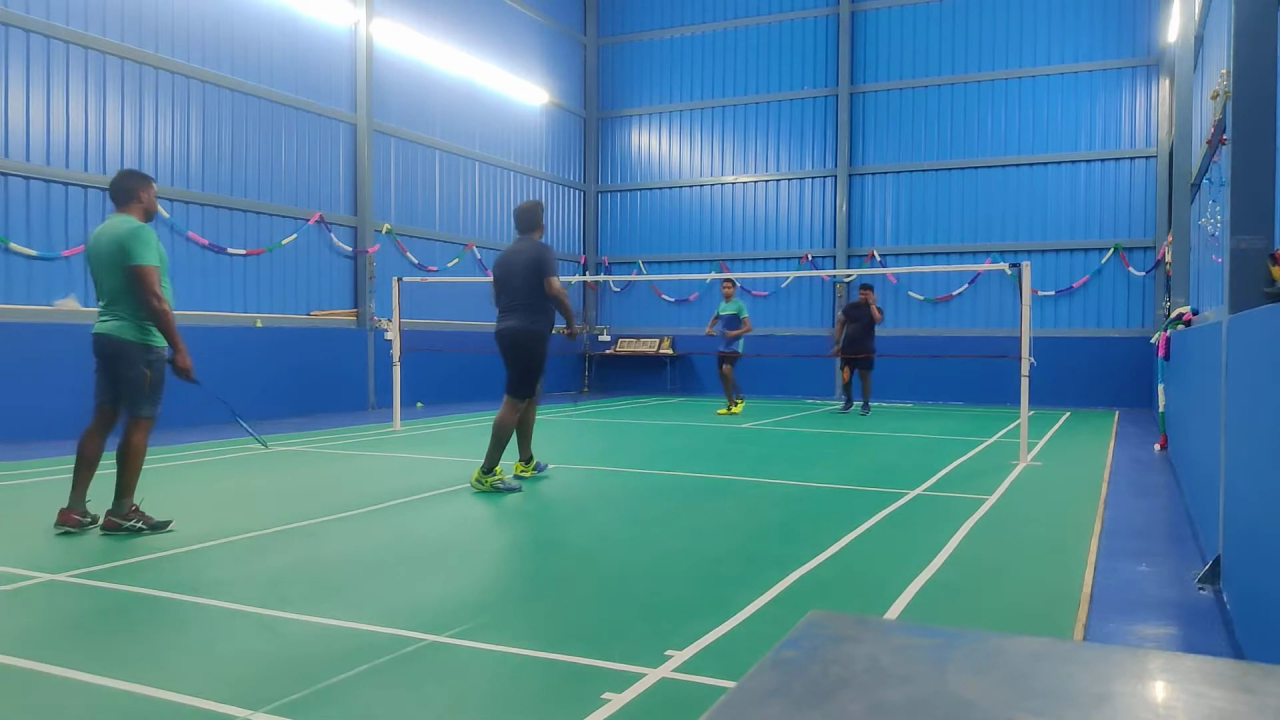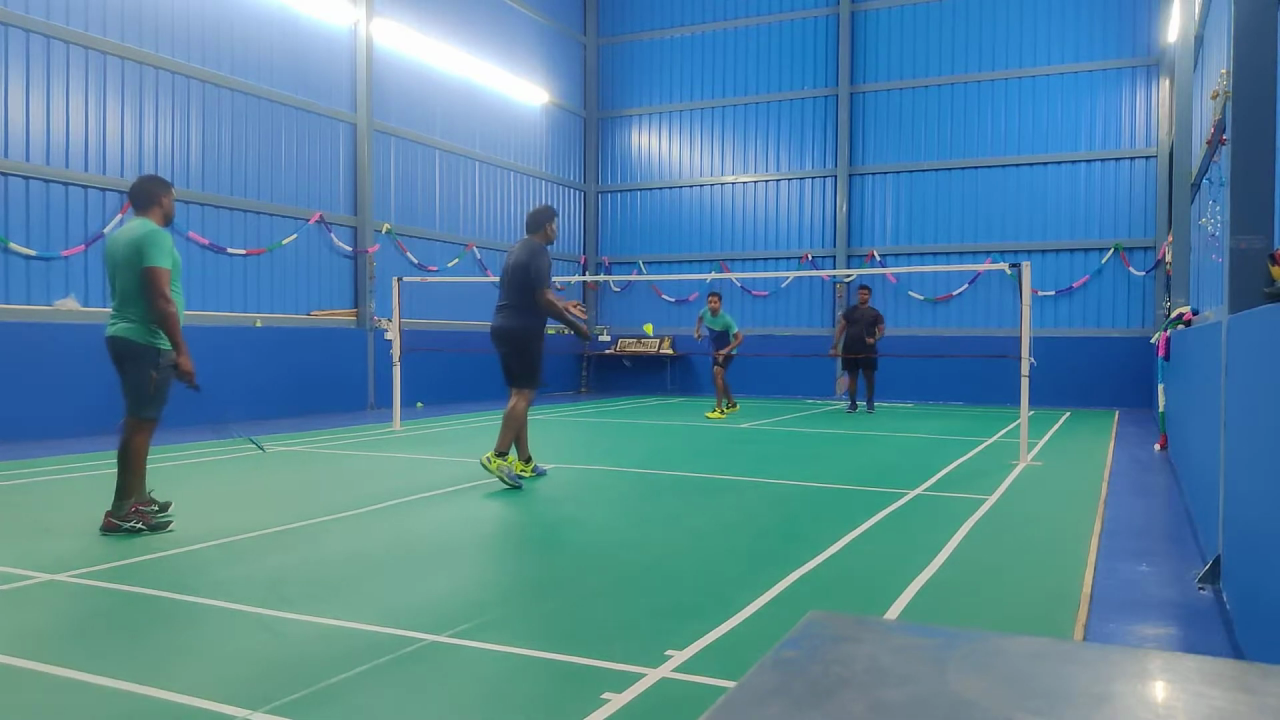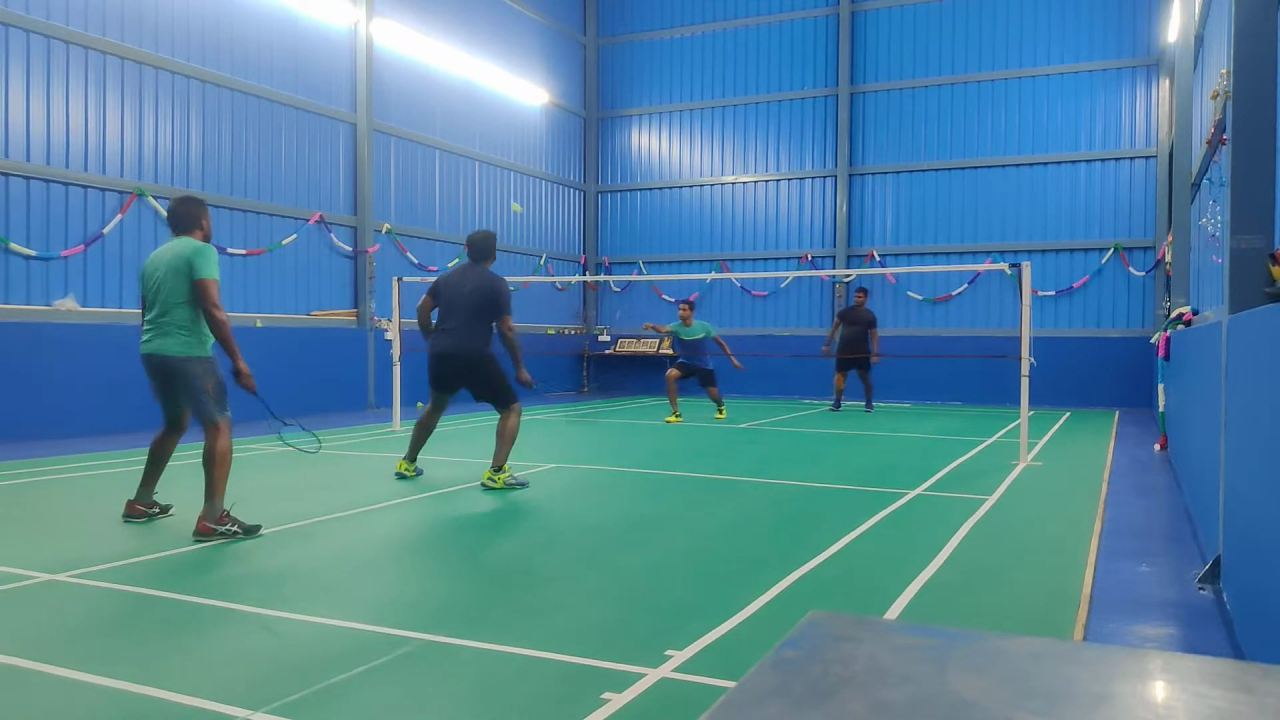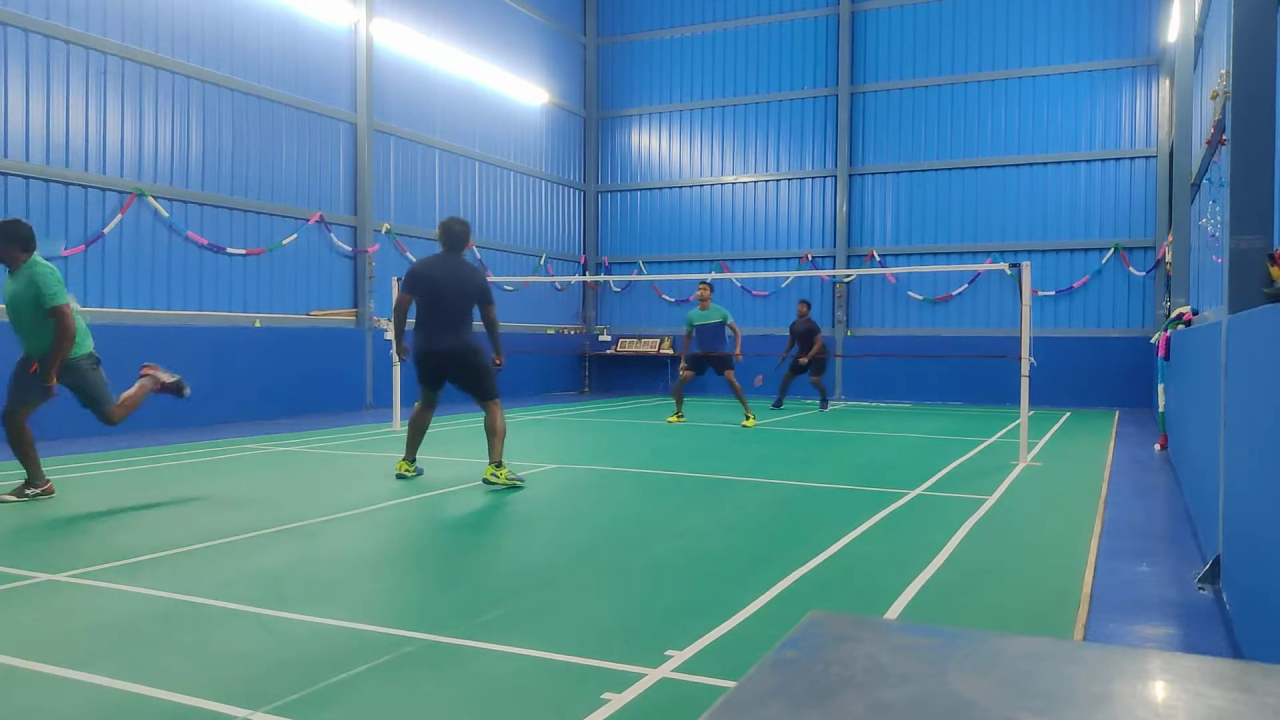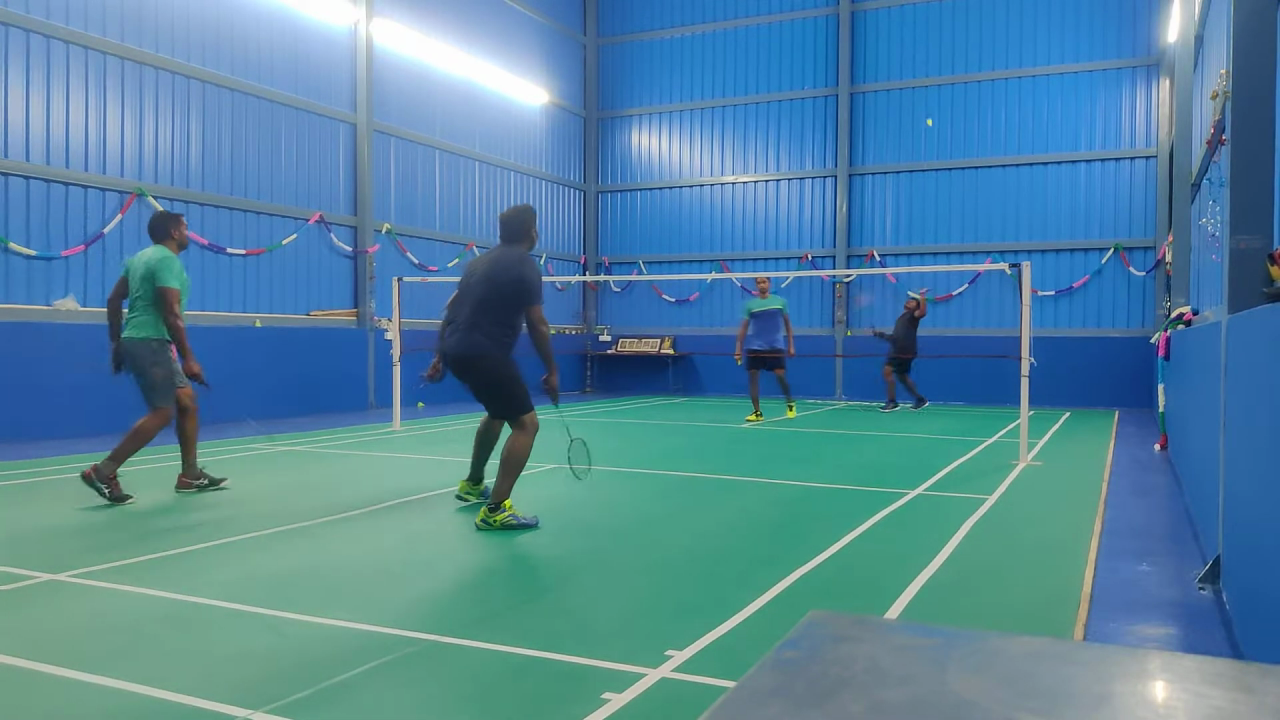
dt=1s
person 1, frame 1
left shoulder: (99, 234)
right shoulder: (139, 232)
right elbow: (153, 297)
right wrist: (179, 348)
left hip: (108, 335)
right hip: (138, 342)
left knee: (101, 421)
right knee: (139, 424)
left ankle: (74, 509)
right ankle: (122, 512)
person 1, frame 2
left shoulder: (118, 237)
right shoulder: (155, 236)
right elbow: (161, 299)
right wrist: (181, 352)
left hip: (122, 335)
right hip: (148, 342)
left knee: (136, 421)
right knee: (141, 424)
left ankle: (139, 498)
right ankle: (121, 513)
person 1, frame 3
left shoulder: (154, 258)
right shoulder: (202, 251)
right elbow: (212, 309)
right wrist: (238, 360)
left hip: (152, 352)
right hip: (187, 354)
left knee: (175, 424)
right knee: (219, 427)
left ankle: (142, 502)
right ankle: (212, 517)
person 1, frame 4
left shoulder: (39, 275)
left elbow: (67, 327)
left wrist: (51, 371)
left hip: (72, 358)
right hip: (37, 358)
left knee: (112, 416)
left ankle: (150, 379)
right ankle: (37, 482)
person 1, frame 5
left shoulder: (140, 258)
right shoulder: (166, 260)
left elbow: (113, 301)
right elbow: (172, 313)
left wrist: (116, 343)
right wrist: (187, 358)
left hip: (140, 342)
right hip: (149, 344)
left knee: (188, 402)
right knee: (161, 413)
left ankle: (190, 474)
right ankle: (104, 471)
person 2, frame 1
left shoulder: (504, 256)
right shoulder: (542, 251)
right elbow: (554, 291)
right wrist: (570, 322)
left hip: (508, 330)
right hip: (531, 333)
left knee: (529, 395)
right knee: (514, 401)
left ankle: (525, 462)
right ankle: (487, 472)
person 2, frame 2
left shoulder: (518, 251)
right shoulder: (539, 253)
right elbow: (545, 298)
left wrist: (564, 306)
right wrist: (575, 324)
left hip: (504, 327)
right hip: (522, 330)
left knee: (519, 394)
right knee: (523, 394)
left ankle: (523, 462)
right ankle: (498, 457)
person 2, frame 3
left shoulder: (447, 278)
right shoulder: (497, 284)
left elbow: (422, 310)
right elbow: (507, 331)
left wrist: (432, 340)
right wrist: (520, 368)
left hip: (441, 354)
right hip: (475, 356)
left knee: (435, 407)
right knee: (511, 410)
left ankle: (408, 462)
right ankle: (497, 472)
person 2, frame 4
left shoulder: (419, 268)
right shoulder: (475, 276)
left elbow: (400, 308)
right elbow: (490, 319)
left wrist: (399, 341)
right wrist: (498, 352)
left hip: (426, 351)
right hip: (461, 351)
left knee: (426, 403)
right knee: (492, 405)
left ankle: (407, 463)
right ankle: (497, 468)
person 2, frame 5
left shoulder: (481, 261)
right shoulder: (526, 266)
left elbow: (452, 308)
right elbow: (536, 325)
left wrist: (440, 357)
right wrist: (551, 371)
left hip: (456, 350)
right hip: (484, 354)
left knee: (499, 412)
right knee: (525, 424)
left ankle: (473, 484)
right ankle: (495, 509)
